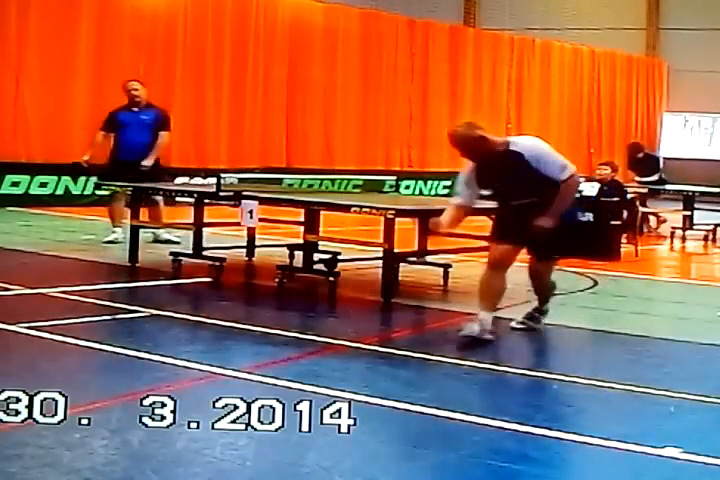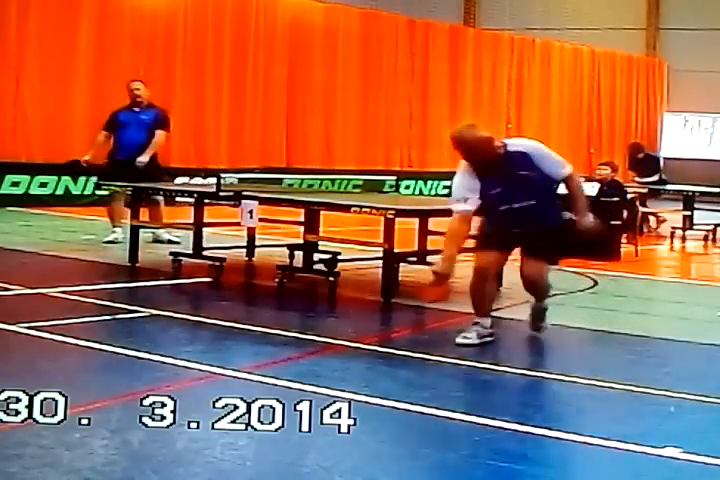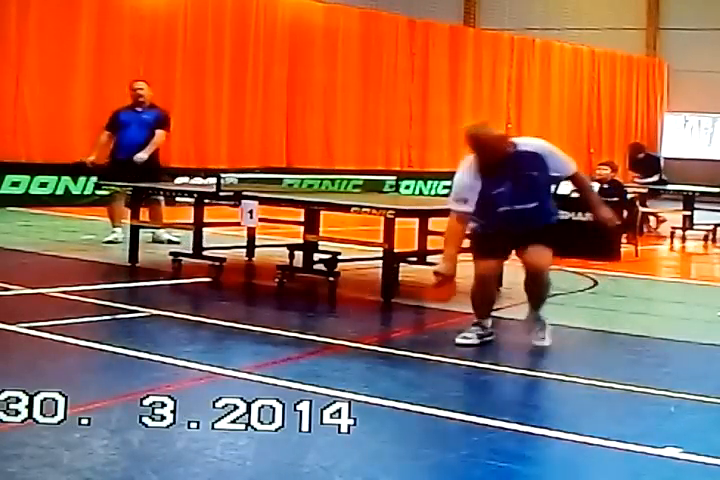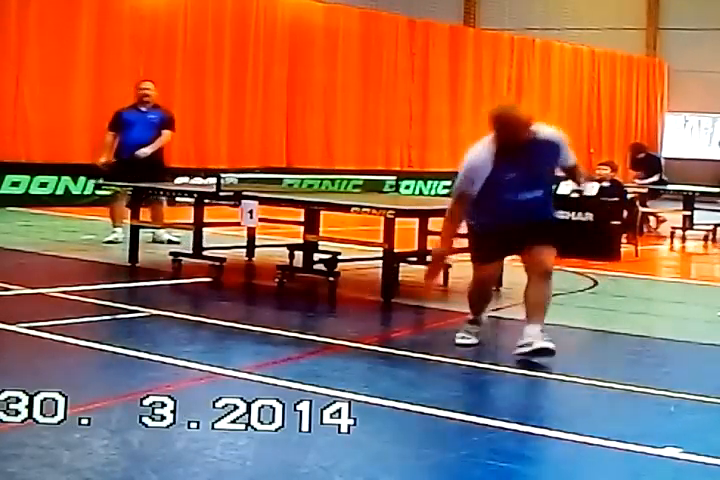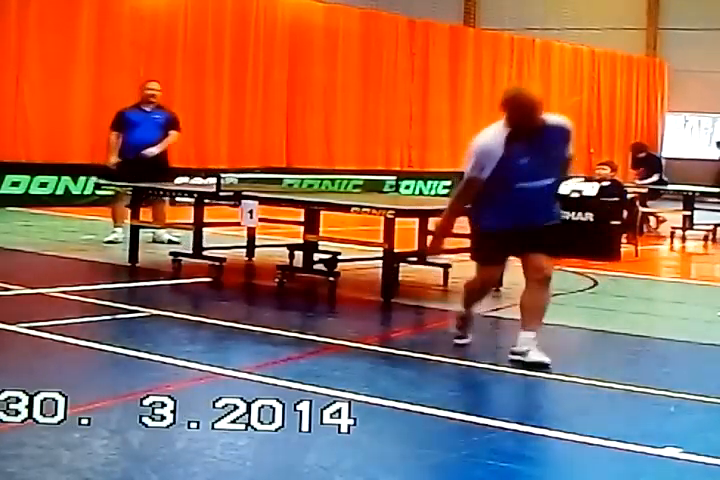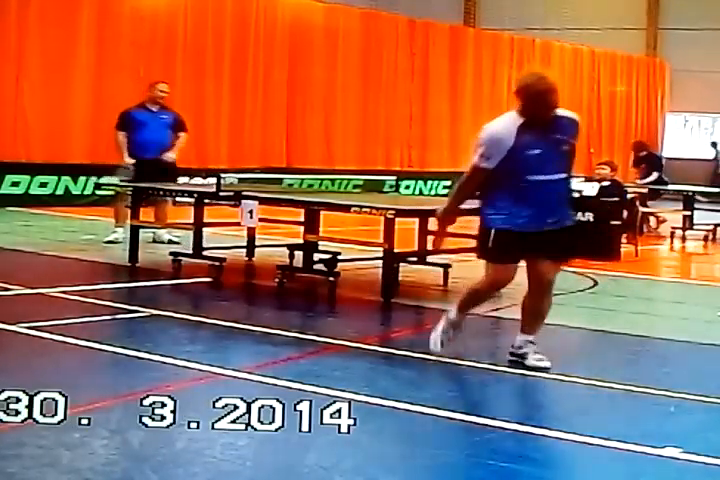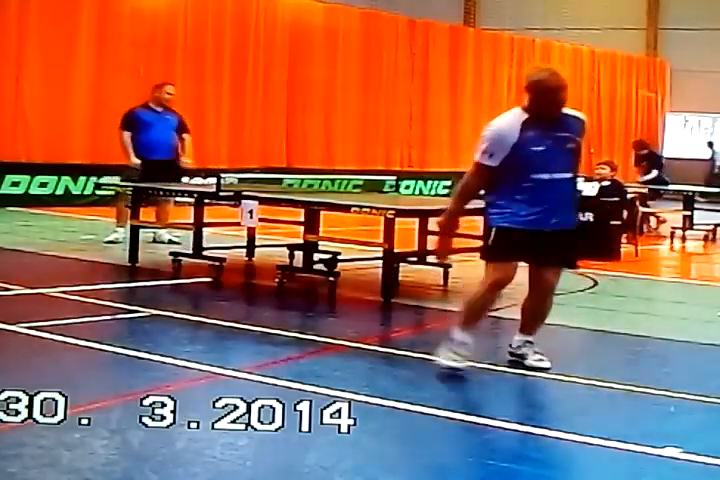
dt=0.1s
person 1, frame 1
left shoulder: (531, 148)
right shoulder: (474, 169)
left elbow: (571, 179)
right elbow: (461, 206)
left wrist: (552, 216)
right wrist: (442, 223)
left hip: (551, 216)
right hip: (512, 216)
left knee: (539, 271)
right knee: (496, 260)
left ankle: (541, 310)
right ankle: (484, 322)
person 1, frame 2
left shoulder: (528, 150)
right shoulder: (467, 173)
left elbow: (570, 178)
right elbow: (461, 217)
left wrist: (582, 214)
right wrist: (446, 260)
left hip: (544, 222)
right hip: (498, 224)
left knee: (534, 276)
right knee: (484, 267)
left ankle: (540, 305)
right ankle: (482, 324)
person 1, frame 3
left shoulder: (538, 150)
right shoulder: (470, 171)
left elbow: (576, 176)
right elbow: (459, 218)
left wrist: (598, 207)
right wrist: (448, 262)
left hip: (538, 224)
right hip: (493, 228)
left knee: (538, 268)
right knee: (485, 274)
left ankle: (535, 315)
right ankle: (482, 324)
person 1, frame 4
left shoulder: (551, 139)
right shoulder: (480, 157)
left elbow: (570, 167)
right elbow: (461, 201)
right wrist: (443, 247)
left hip: (537, 219)
right hip: (491, 223)
left knee: (543, 269)
right knee: (485, 277)
left ankle: (532, 337)
right ankle: (475, 321)
person 1, frame 5
left shoulder: (560, 128)
right shoulder: (491, 141)
right elbow: (470, 186)
right wrist: (446, 224)
left hip: (542, 219)
right hip: (495, 221)
left knee: (541, 275)
right knee: (488, 279)
left ankle: (526, 344)
right ankle: (465, 316)
person 1, frame 6
left shoulder: (570, 122)
right shoulder: (500, 131)
right elbow: (476, 176)
right wrist: (448, 212)
left hip: (554, 220)
right hip: (506, 218)
left knee: (543, 282)
right knee: (498, 278)
left ankle: (523, 344)
right ankle: (453, 318)
person 1, frame 7
left shoulder: (576, 123)
right shoulder: (505, 127)
right elbow: (479, 175)
left wrist: (567, 202)
right wrist: (452, 215)
left hip: (558, 222)
right hip: (509, 218)
left knee: (545, 286)
right knee: (498, 279)
left ankle: (523, 344)
right ankle: (459, 339)
person 2, frame 1
left shoulder: (159, 113)
right shoulder: (117, 114)
left elbow: (163, 137)
right elbow: (103, 135)
left wrist: (151, 158)
right wrist: (89, 154)
left hip: (146, 164)
right hip: (119, 163)
left knee: (154, 198)
right knee: (116, 196)
left ankle: (159, 232)
right ankle: (117, 231)
person 2, frame 2
left shoulder: (158, 114)
right shoulder: (118, 114)
left elbow: (160, 136)
right elbow: (105, 135)
left wrist: (146, 155)
right wrist: (90, 154)
left hip: (146, 164)
right hip: (118, 163)
left knee: (154, 198)
right knee: (116, 196)
left ankle: (159, 232)
right ankle: (117, 231)
person 2, frame 3
left shoulder: (159, 114)
right shoulder: (119, 113)
left elbow: (160, 136)
right elbow: (107, 135)
left wrist: (146, 152)
right wrist: (94, 154)
left hip: (147, 163)
right hip: (119, 162)
left knee: (154, 197)
right knee: (116, 195)
left ankle: (159, 232)
right ankle: (117, 231)
person 2, frame 4
left shoulder: (164, 115)
right shoulder: (123, 113)
left elbow: (166, 135)
right elbow: (111, 135)
left wrist: (150, 149)
right wrist: (105, 156)
left hip: (151, 163)
right hip: (123, 162)
left knee: (157, 197)
right knee: (119, 195)
left ankle: (159, 232)
right ankle: (117, 231)
person 2, frame 5
left shoulder: (168, 115)
right shoulder: (125, 113)
left elbow: (173, 135)
right elbow: (115, 135)
left wrist: (157, 149)
right wrist: (113, 156)
left hip: (157, 163)
right hip: (128, 162)
left knee: (160, 197)
right knee: (121, 195)
left ankle: (160, 232)
right ankle: (118, 231)
person 2, frame 6
left shoulder: (173, 116)
right shoulder: (131, 113)
left elbow: (182, 136)
right elbow: (121, 135)
left wrist: (173, 152)
right wrist: (125, 156)
left hip: (163, 164)
right hip: (137, 162)
left knee: (163, 197)
right knee: (125, 195)
left ankle: (160, 232)
right ankle: (119, 231)
person 2, frame 7
left shoulder: (175, 117)
right shoulder: (135, 113)
left elbow: (185, 137)
right elbow: (125, 135)
left wrist: (186, 156)
right wrist: (132, 156)
left hip: (169, 163)
right hip: (142, 163)
left knee: (166, 197)
right knee: (128, 195)
left ankle: (161, 232)
right ankle: (120, 231)
